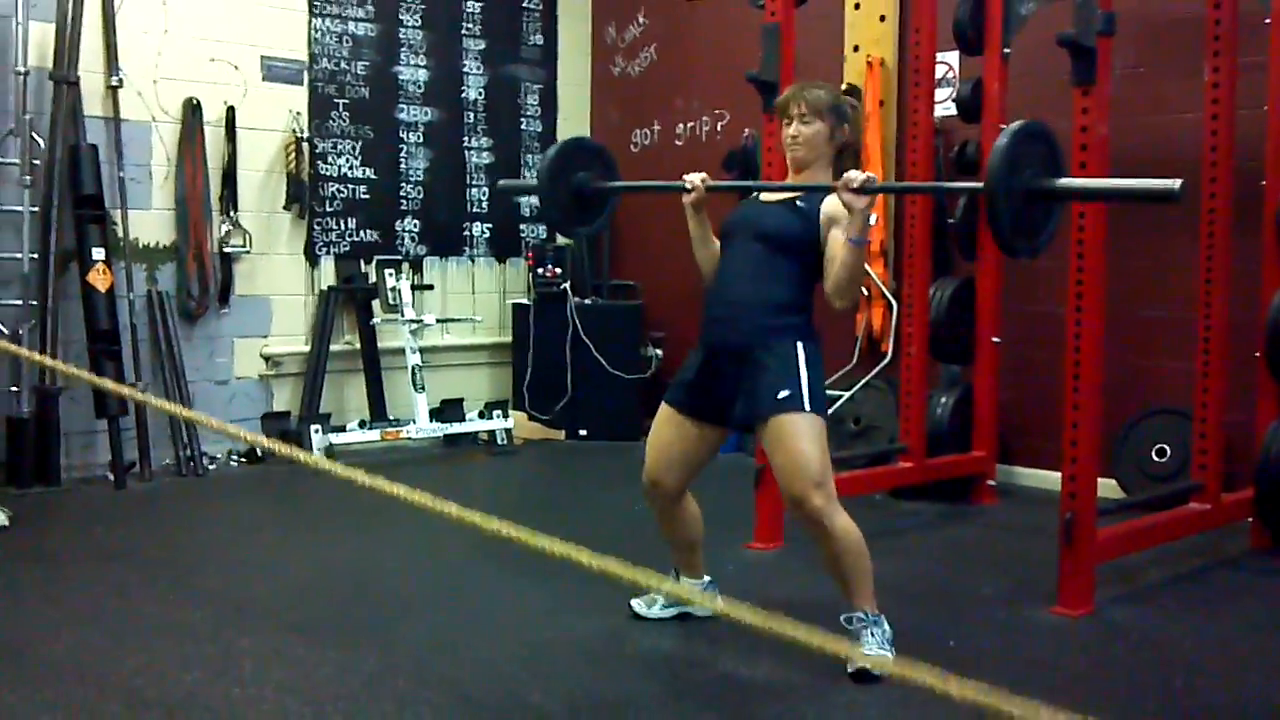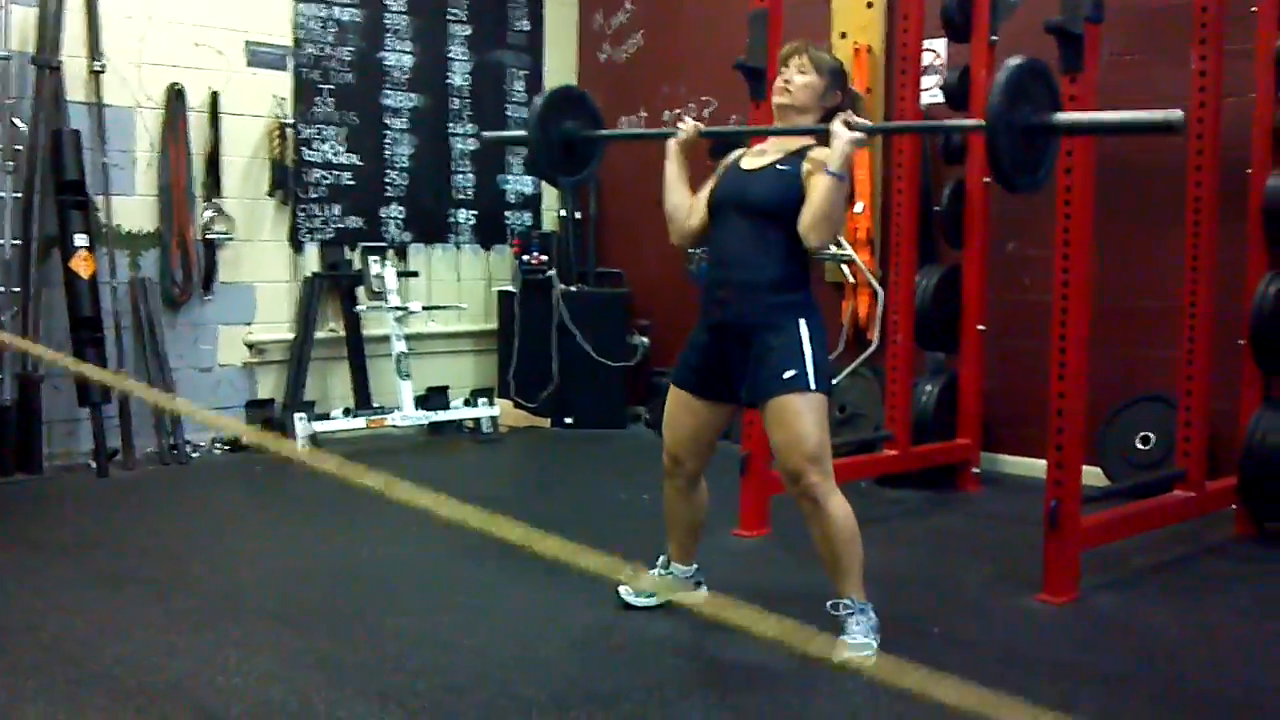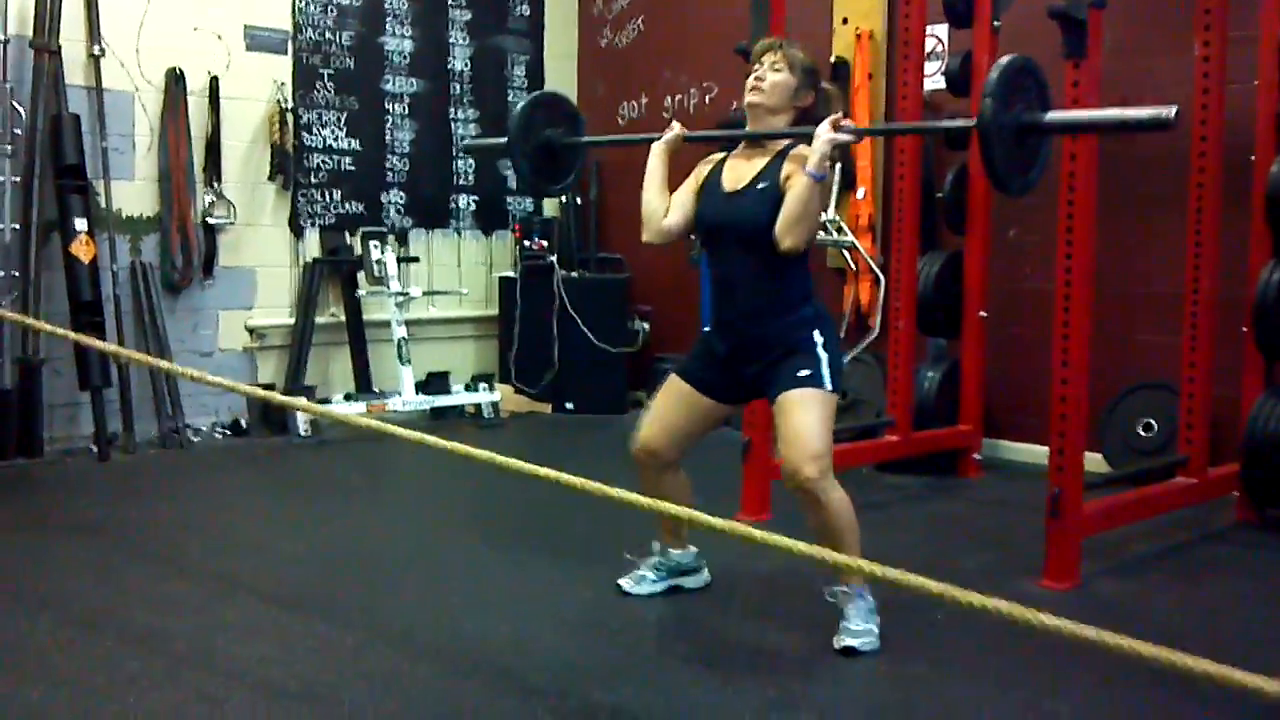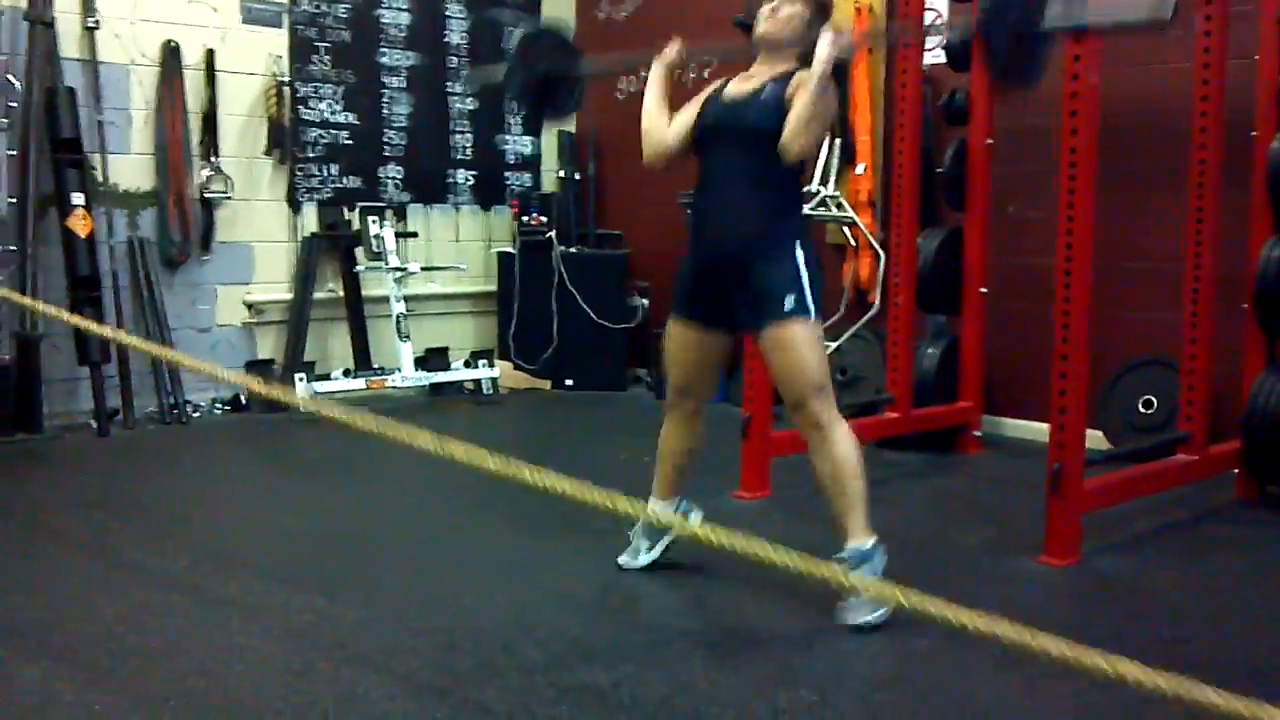
dt=0.4s
person 1, frame 1
left shoulder: (838, 205)
right shoulder: (761, 196)
left elbow: (842, 295)
left wrist: (856, 220)
right wrist: (695, 212)
left hip: (780, 354)
right hip: (712, 353)
left knee: (812, 500)
right knee: (660, 481)
left ankle: (870, 622)
right ankle: (694, 584)
person 1, frame 2
left shoulder: (820, 159)
right shoulder: (737, 158)
left elbow: (815, 235)
right elbow: (684, 229)
left wrist: (840, 156)
right wrist: (676, 153)
left hip: (783, 330)
right hip: (716, 328)
left knee: (808, 477)
right knee: (679, 462)
left ankle: (856, 611)
right ankle: (680, 572)
person 1, frame 3
left shoulder: (798, 162)
right shoulder: (713, 165)
left elbow: (790, 238)
right elbow: (656, 230)
left wrist: (820, 156)
right wrist: (659, 156)
left hip: (796, 344)
right hip: (725, 342)
left knee: (807, 471)
right knee: (651, 448)
left ankle: (856, 597)
right ankle: (678, 557)
person 1, frame 4
left shoulder: (807, 84)
right shoulder: (720, 90)
left elbow: (797, 145)
right elbow: (657, 147)
left wrist: (823, 63)
right wrist: (658, 75)
left hip: (774, 261)
right hip: (707, 264)
left knee: (813, 408)
right knee: (683, 396)
left ankle: (862, 552)
right ankle: (665, 516)
